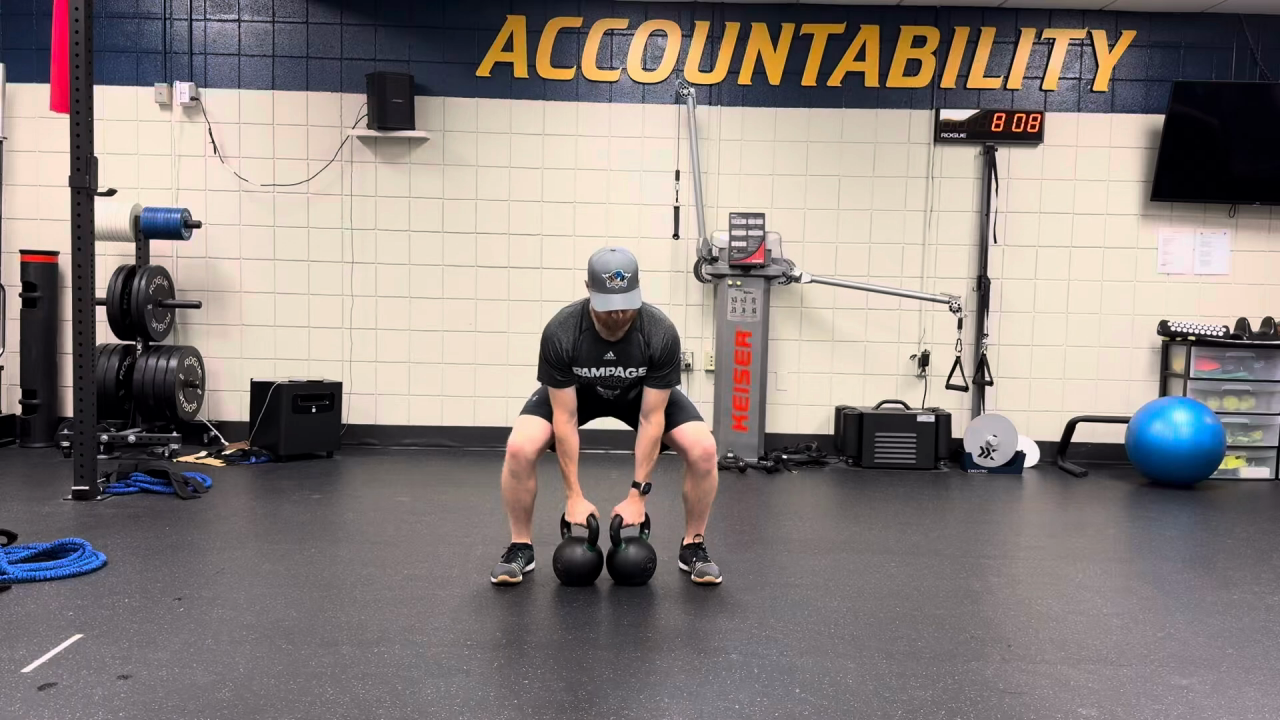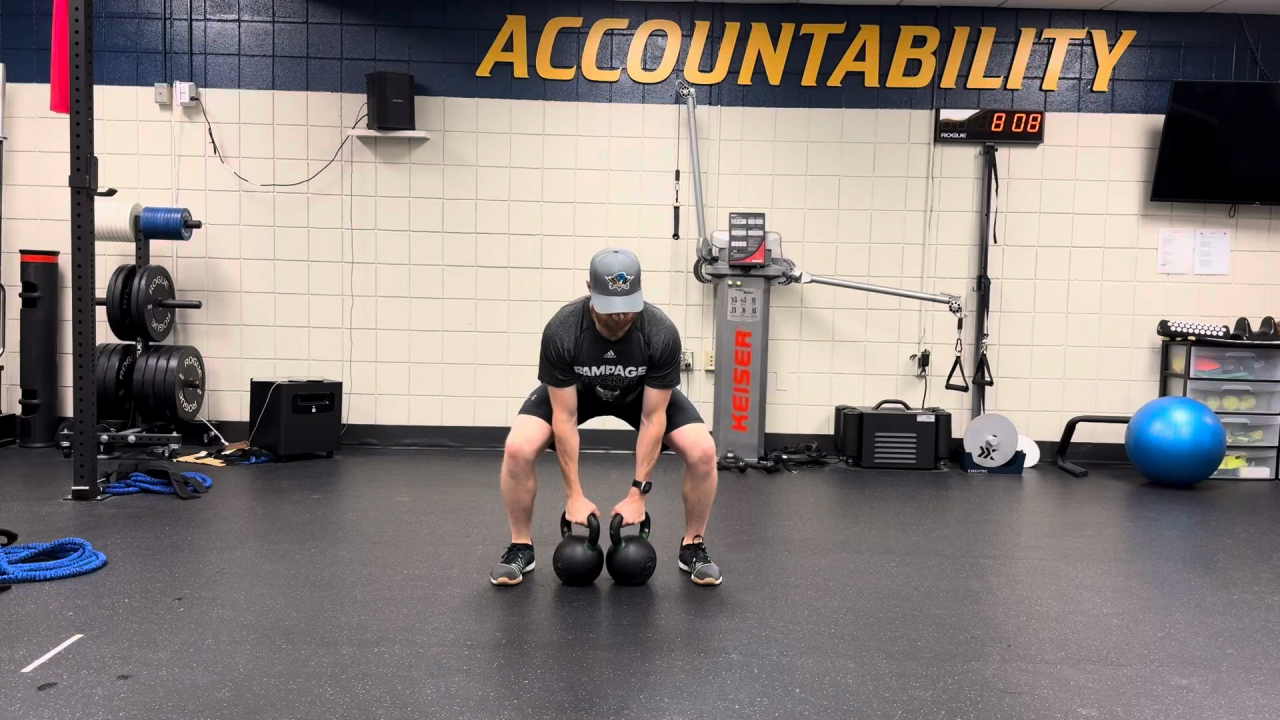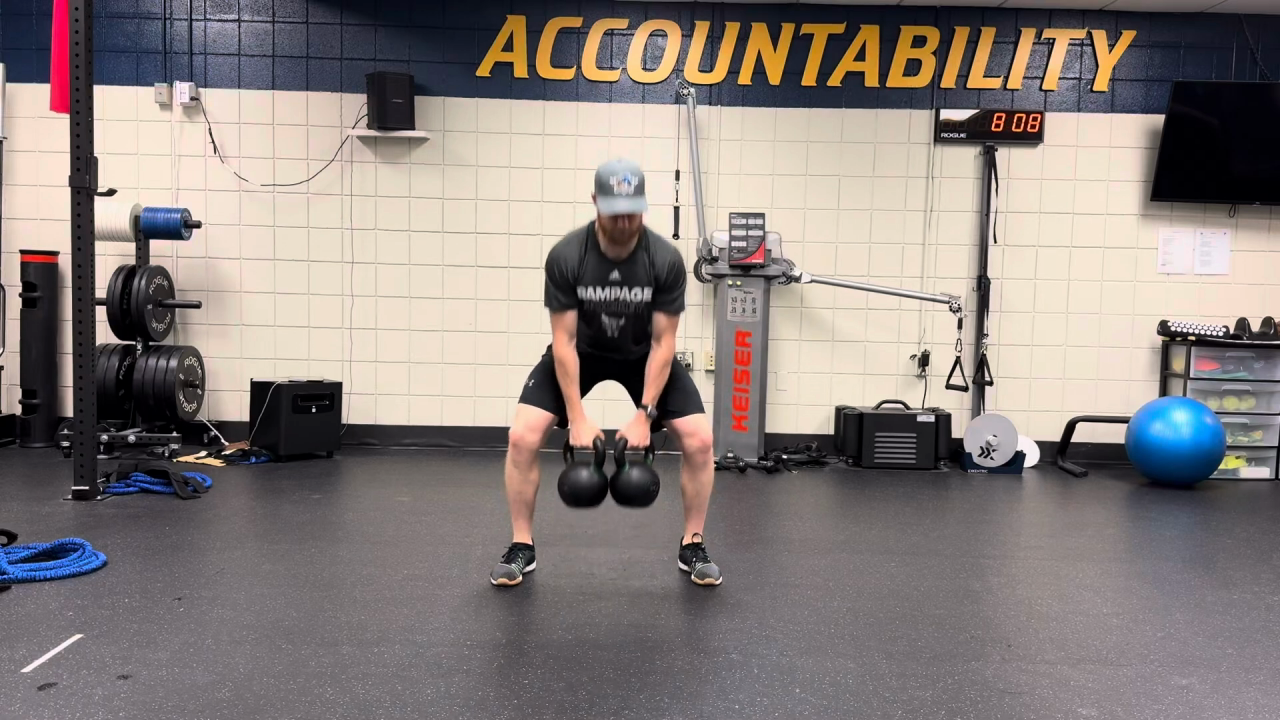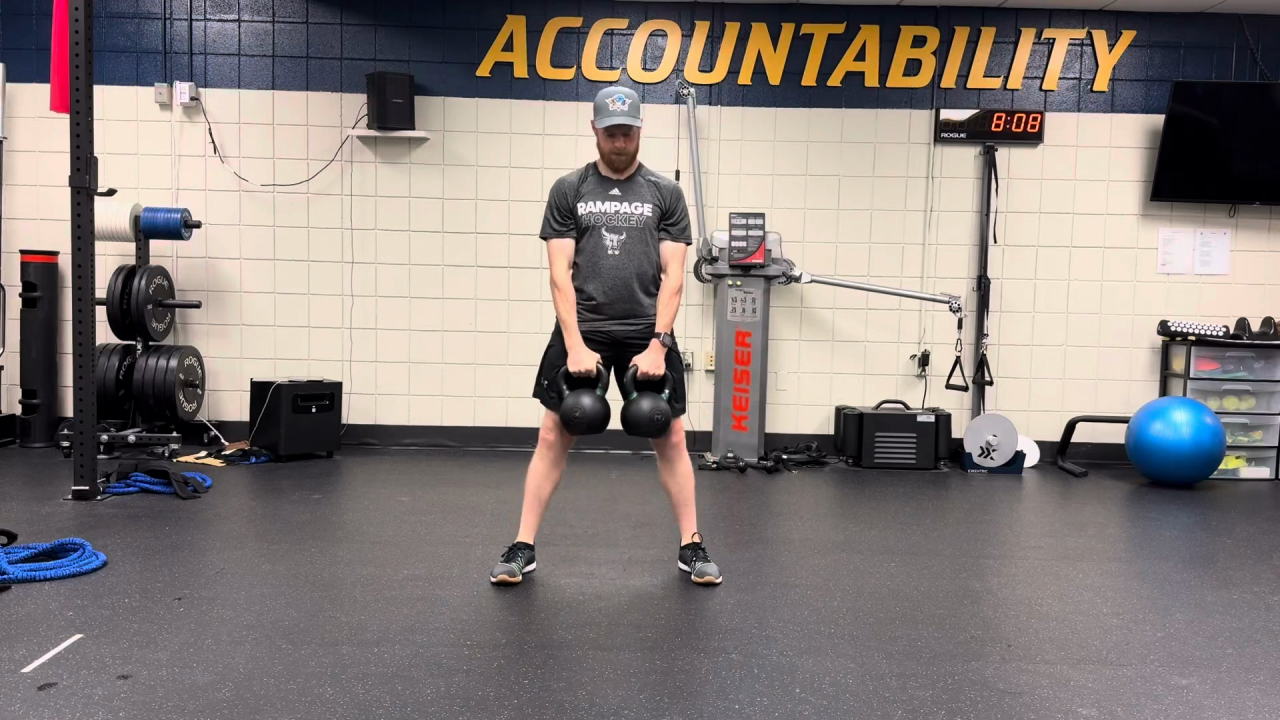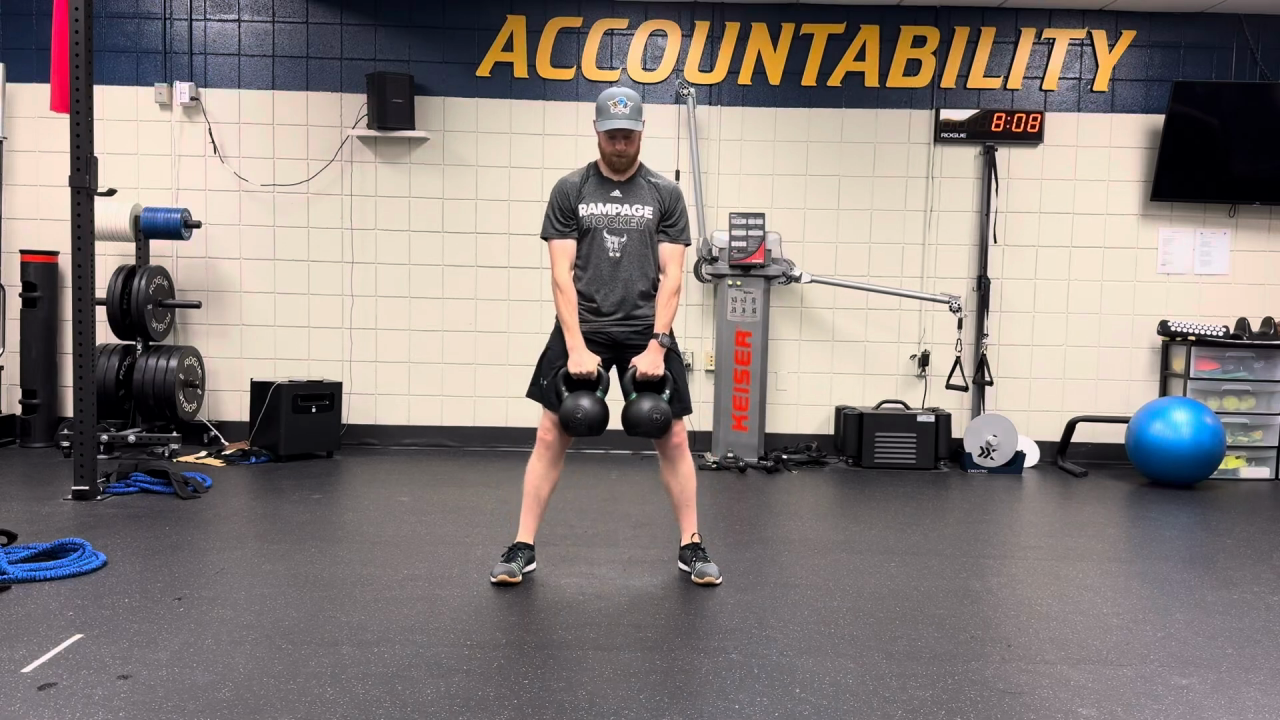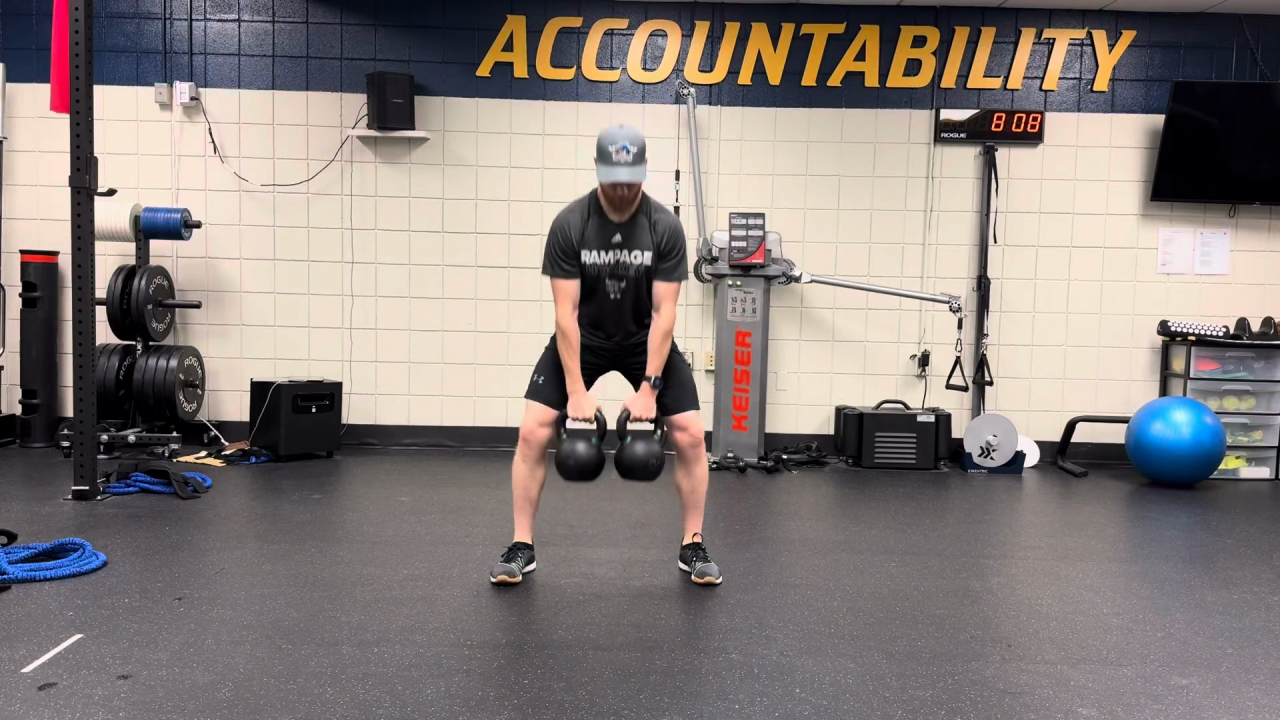
dt=0.4s
person 1, frame 1
left shoulder: (661, 333)
right shoulder: (560, 332)
left elbow: (651, 418)
right elbow: (565, 419)
left wrist: (637, 495)
right wrist: (574, 497)
left hip: (643, 393)
right hip: (574, 393)
left knee: (703, 449)
right knee: (520, 448)
left ankle: (693, 546)
right ankle: (520, 547)
person 1, frame 2
left shoulder: (661, 333)
right shoulder: (561, 331)
left elbow: (653, 418)
right elbow: (564, 417)
left wrist: (637, 494)
right wrist: (575, 495)
left hip: (642, 393)
right hip: (573, 392)
left knee: (702, 451)
right knee: (518, 447)
left ankle: (693, 547)
right ankle: (520, 547)
person 1, frame 3
left shoulder: (666, 259)
right shoulder: (566, 255)
left elbow: (663, 344)
right elbow: (564, 341)
left wrist: (643, 416)
right wrist: (577, 419)
left hip: (642, 351)
right hip: (582, 349)
left knee: (699, 439)
right knee: (523, 437)
left ankle: (692, 546)
right ankle: (521, 547)
person 1, frame 4
left shoulder: (665, 192)
right shoulder: (568, 189)
left elbow: (673, 275)
right elbow: (561, 272)
left wrist: (659, 343)
right wrist: (574, 343)
left hip: (646, 333)
right hip: (582, 331)
left knee: (671, 440)
right knee: (552, 439)
left ankle: (691, 545)
right ankle: (523, 547)
person 1, frame 5
left shoulder: (665, 194)
right shoulder: (570, 190)
left elbow: (671, 276)
right elbow: (562, 274)
left wrist: (658, 343)
right wrist: (575, 345)
left hip: (646, 334)
right hip: (582, 331)
left knee: (673, 440)
right knee: (550, 439)
left ankle: (691, 545)
right ankle: (523, 546)
person 1, frame 6
left shoulder: (666, 227)
right shoulder: (569, 224)
left elbow: (664, 314)
right elbow: (566, 313)
left wrist: (649, 387)
right wrist: (575, 391)
left hip: (646, 342)
right hip: (582, 340)
left knee: (690, 435)
right knee: (533, 431)
left ankle: (692, 545)
right ankle: (521, 547)
